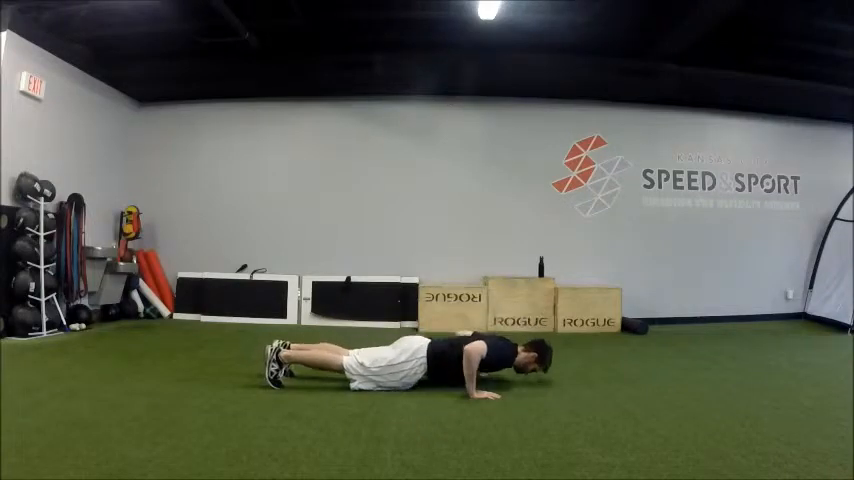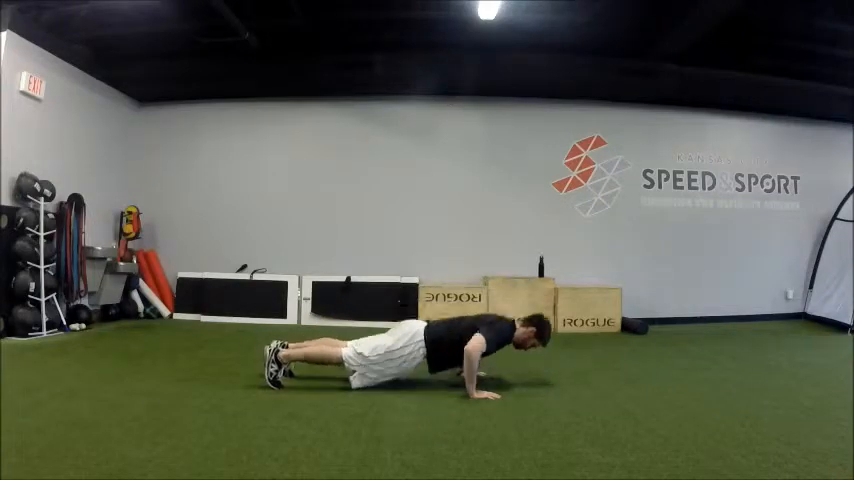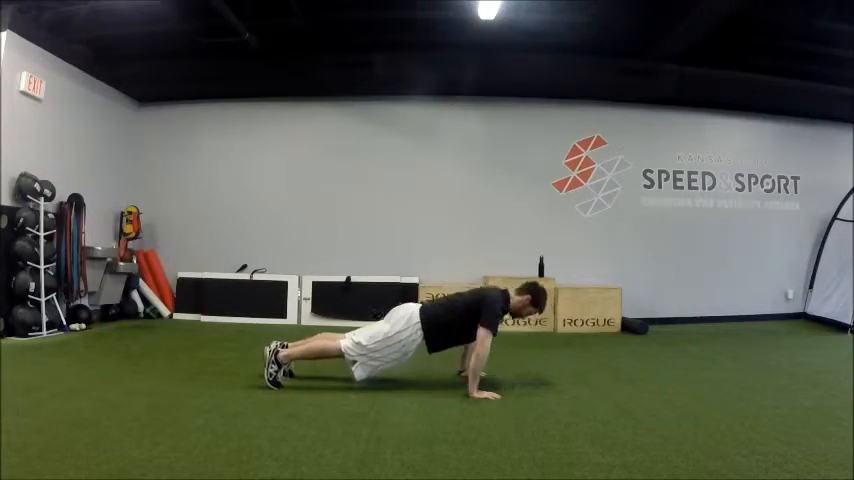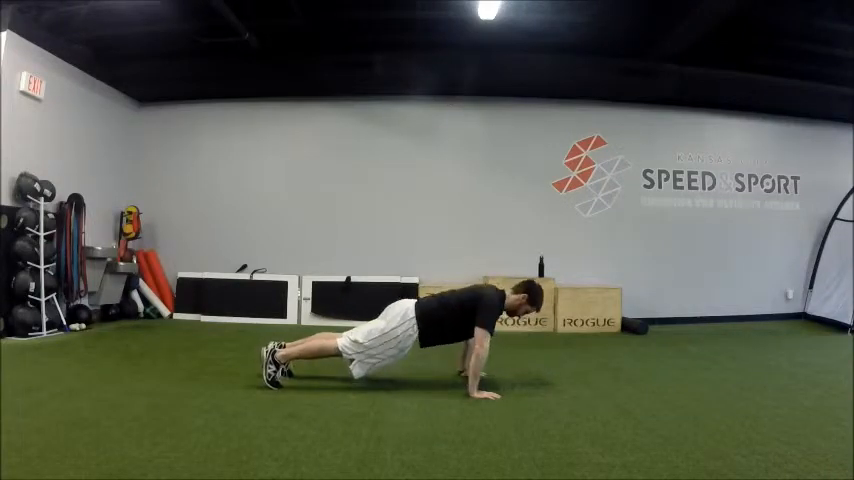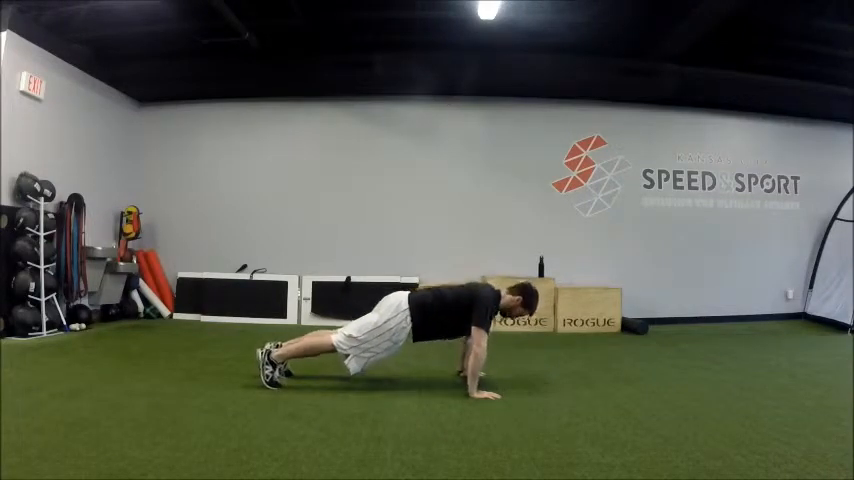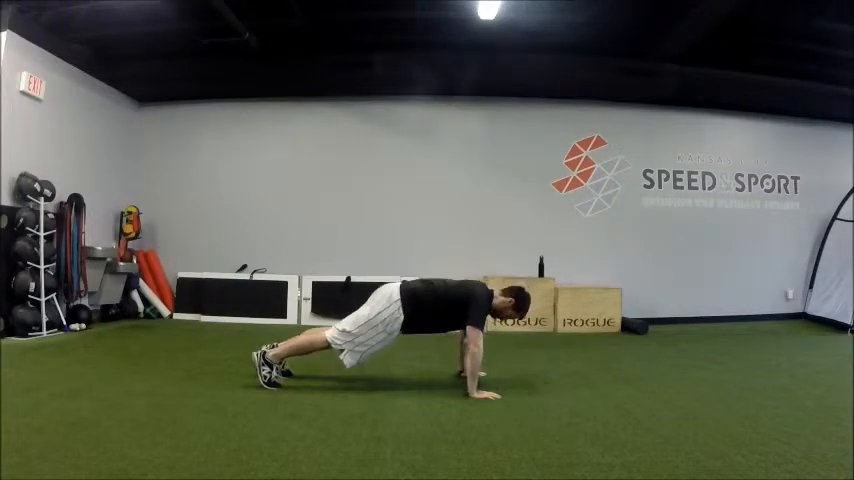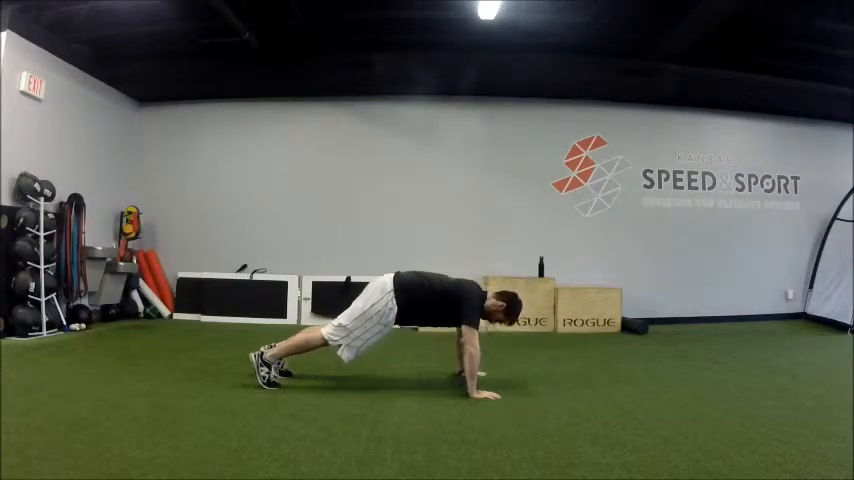
dt=0.2s
person 1, frame 1
left shoulder: (500, 343)
right shoulder: (505, 351)
left elbow: (467, 342)
right elbow: (471, 351)
left wrist: (468, 373)
right wrist: (473, 390)
left hip: (419, 348)
right hip: (417, 360)
left knee: (348, 356)
right knee: (348, 365)
left ankle: (287, 348)
right ankle: (282, 356)
person 1, frame 2
left shoulder: (498, 323)
right shoulder: (502, 329)
right elbow: (471, 350)
left wrist: (467, 370)
right wrist: (472, 389)
left hip: (416, 333)
right hip: (416, 344)
left knee: (347, 348)
right knee: (346, 357)
left ankle: (285, 348)
right ankle: (282, 358)
person 1, frame 3
left shoulder: (493, 297)
right shoulder: (496, 303)
left elbow: (470, 333)
right elbow: (482, 346)
left wrist: (466, 368)
right wrist: (474, 390)
left hip: (413, 317)
right hip: (414, 327)
left knee: (347, 341)
right knee: (347, 349)
left ankle: (284, 348)
right ankle: (281, 357)
person 1, frame 4
left shoulder: (488, 296)
right shoulder: (492, 301)
left elbow: (470, 336)
right elbow: (481, 346)
left wrist: (465, 368)
right wrist: (474, 390)
left hip: (409, 314)
right hip: (409, 323)
left knee: (345, 341)
right knee: (345, 347)
left ankle: (282, 348)
right ankle: (279, 356)
person 1, frame 5
left shoulder: (484, 296)
right shoulder: (488, 300)
left elbow: (469, 337)
right elbow: (479, 346)
left wrist: (465, 369)
right wrist: (474, 390)
left hip: (403, 309)
right hip: (403, 315)
left knee: (342, 337)
right knee: (340, 343)
left ankle: (278, 348)
right ankle: (274, 357)
person 1, frame 6
left shoulder: (476, 296)
right shoulder: (481, 298)
left elbow: (465, 337)
right elbow: (475, 346)
left wrist: (464, 369)
right wrist: (473, 390)
left hip: (396, 300)
right hip: (395, 306)
left knee: (337, 334)
right knee: (336, 338)
left ankle: (276, 350)
right ankle: (270, 357)
person 1, frame 7
left shoulder: (468, 296)
right shoulder: (474, 298)
left elbow: (462, 338)
right elbow: (471, 345)
left wrist: (464, 369)
right wrist: (473, 390)
left hip: (390, 294)
right hip: (389, 298)
left knee: (333, 331)
right knee: (331, 335)
left ankle: (274, 351)
right ankle: (267, 357)
